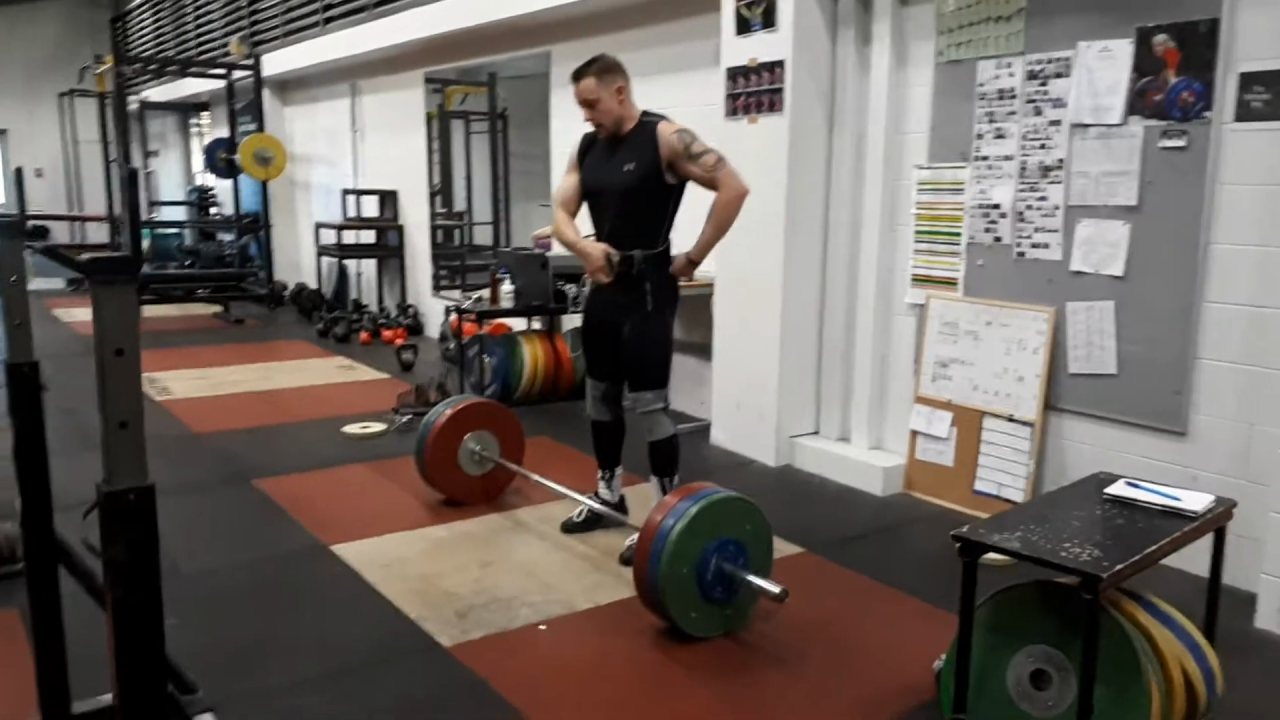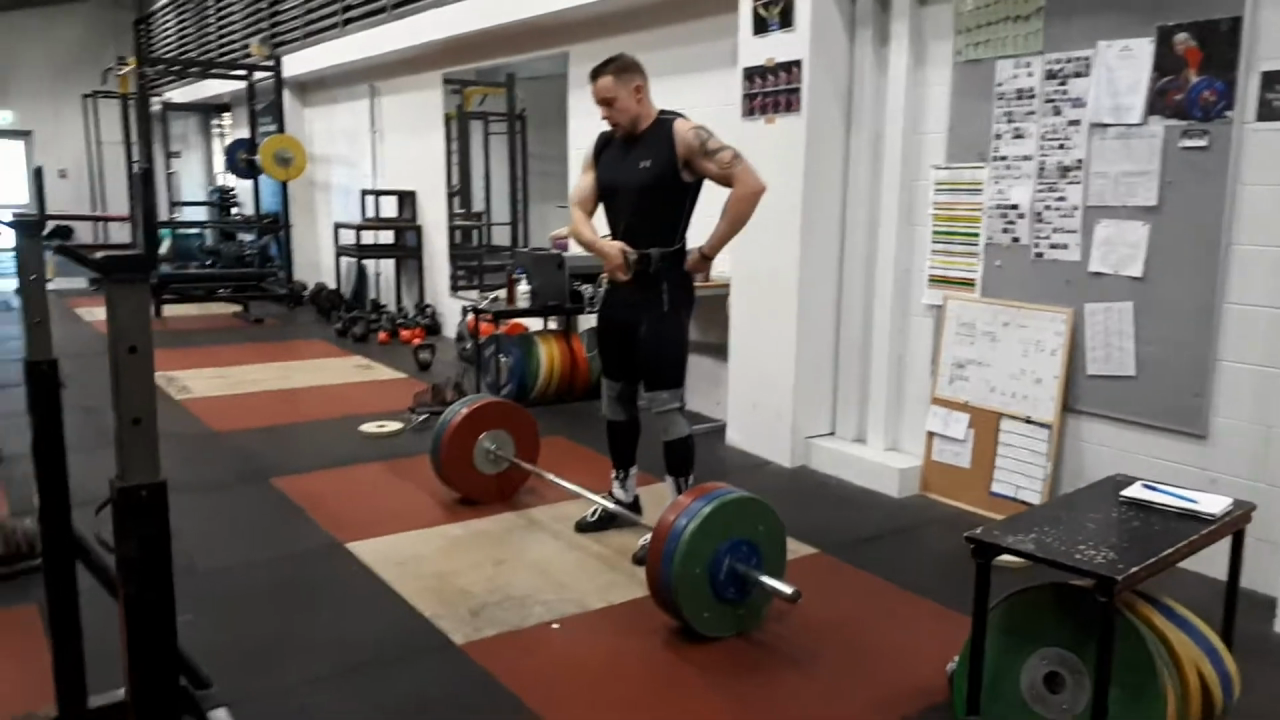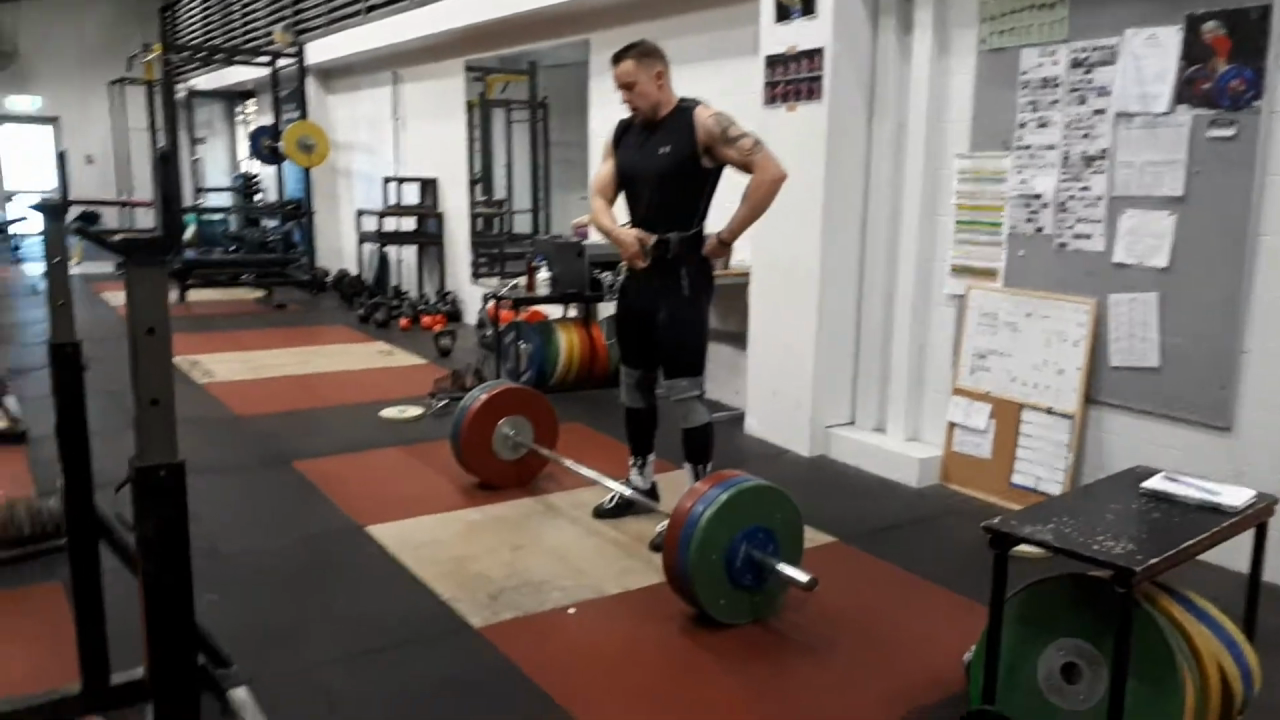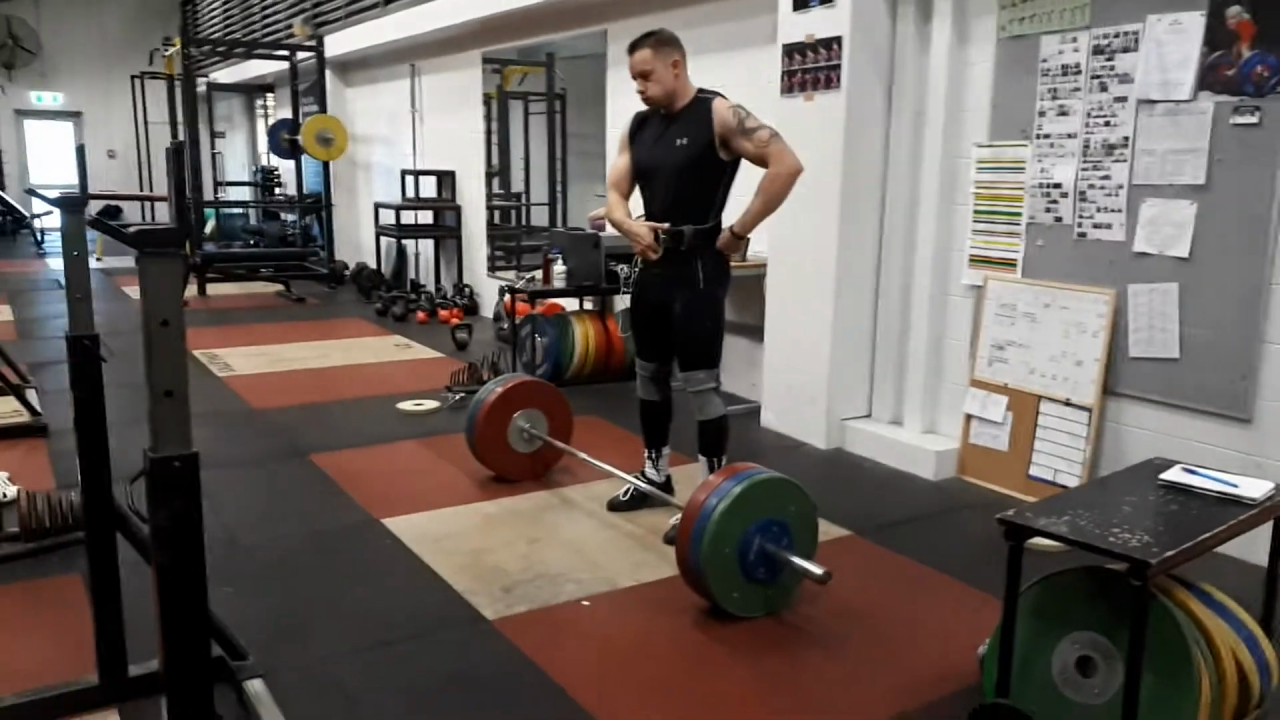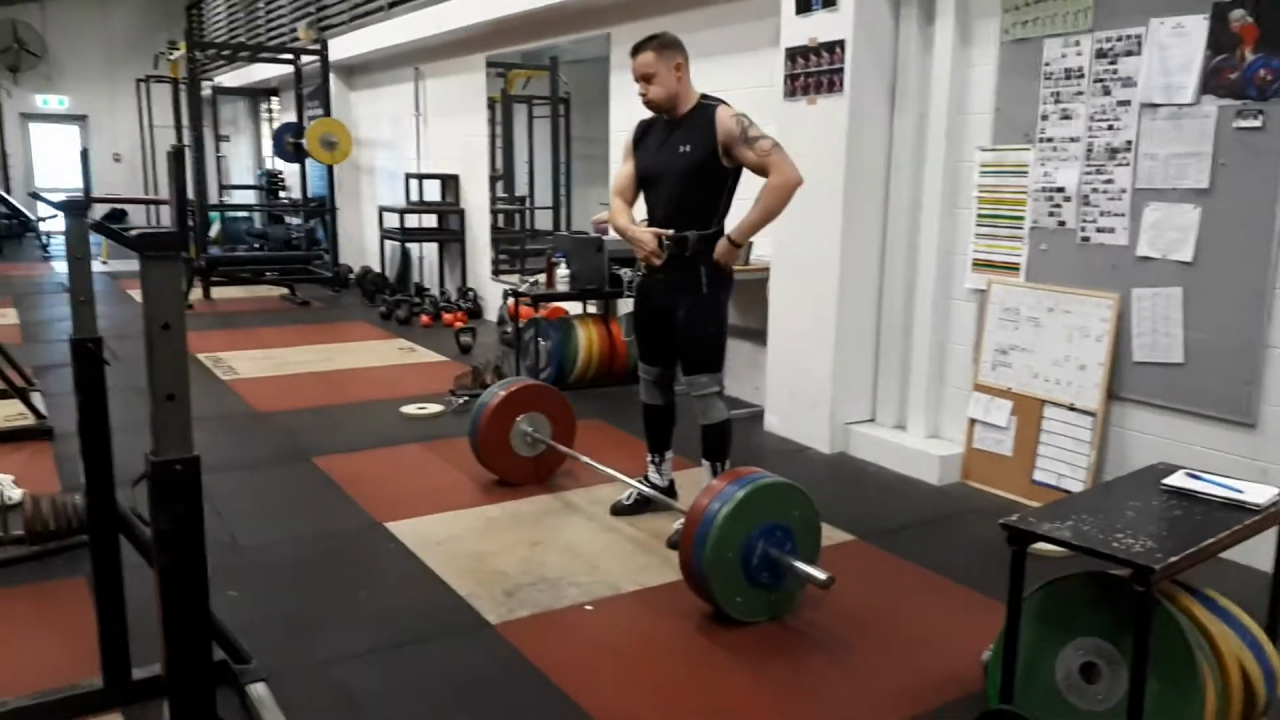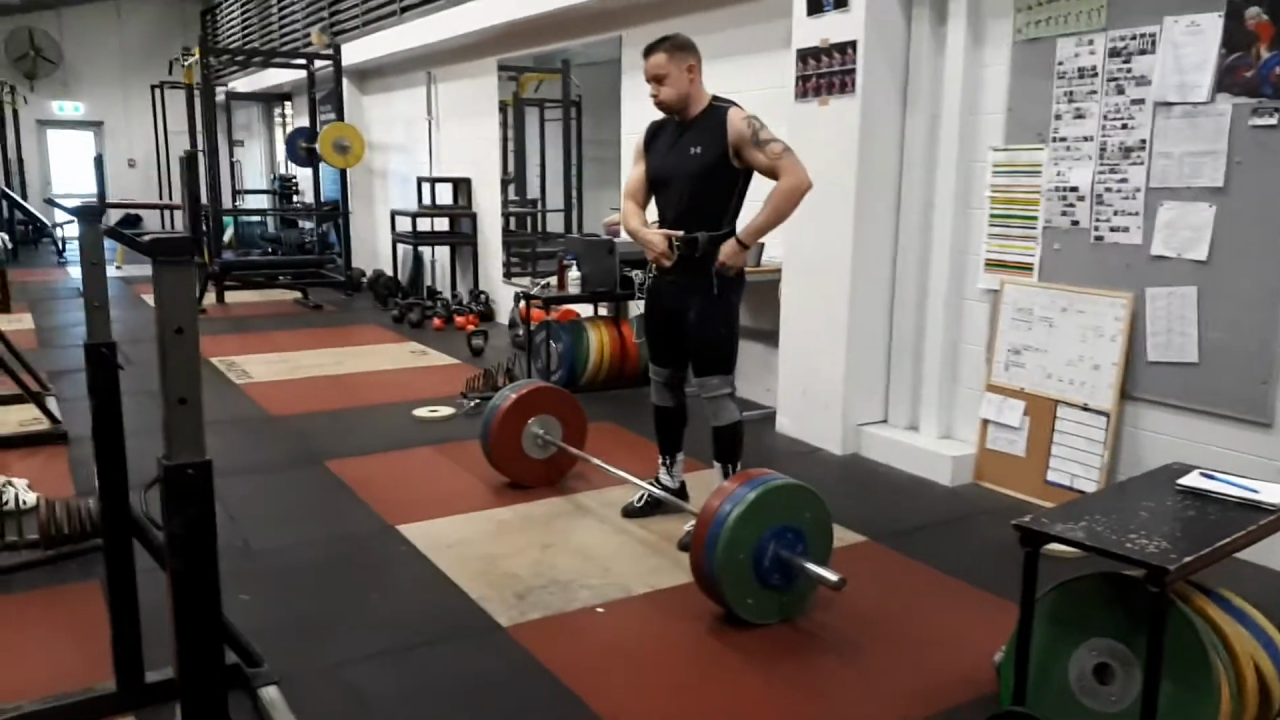
dt=0.1s
person 1, frame 1
left shoulder: (666, 137)
right shoulder: (587, 147)
left elbow: (733, 188)
right elbow: (561, 212)
left wrist: (693, 257)
right wrist: (585, 246)
left hip: (647, 288)
right hip: (604, 287)
left knee: (648, 404)
right knee: (600, 395)
right ankle: (609, 495)
person 1, frame 2
left shoulder: (682, 136)
right shoulder: (603, 147)
left elbow: (750, 184)
right elbow: (577, 212)
left wrist: (707, 252)
right wrist: (601, 245)
left hip: (662, 288)
right hip: (619, 287)
left knee: (664, 403)
right knee: (615, 394)
right ankle: (622, 494)
person 1, frame 3
left shoulder: (703, 122)
right shoulder: (623, 133)
left elbow: (771, 172)
right elbow: (598, 200)
left wrist: (725, 238)
right wrist: (619, 233)
left hip: (681, 275)
right hip: (638, 273)
left knee: (684, 391)
right knee: (633, 381)
right ankle: (640, 481)
person 1, frame 4
left shoulder: (719, 114)
right shoulder: (639, 127)
left elbow: (786, 165)
right elbow: (614, 194)
left wrist: (738, 231)
right wrist: (631, 226)
left hip: (696, 268)
right hip: (652, 267)
left knee: (700, 384)
right knee: (648, 375)
right ankle: (655, 474)
person 1, frame 5
left shoulder: (722, 121)
right shoulder: (643, 133)
left elbow: (787, 175)
right elbow: (618, 201)
left wrist: (736, 240)
right wrist: (634, 232)
left hip: (699, 273)
right hip: (655, 272)
left knee: (703, 389)
right knee: (652, 379)
right ankle: (658, 478)
person 1, frame 6
left shoulder: (733, 124)
right shoulder: (654, 135)
left elbow: (796, 179)
right elbow: (631, 203)
left wrist: (743, 242)
right wrist: (645, 234)
left hip: (711, 276)
right hip: (666, 274)
left knee: (715, 390)
right knee: (663, 381)
right ankle: (669, 481)
